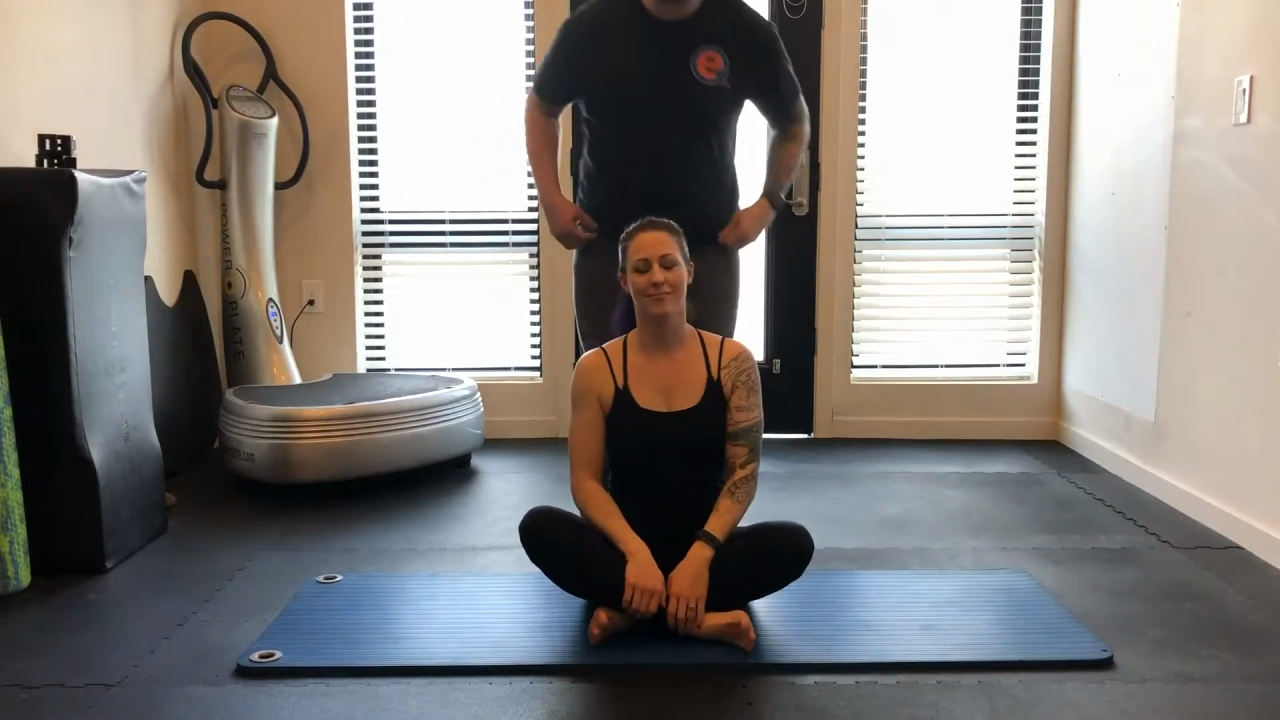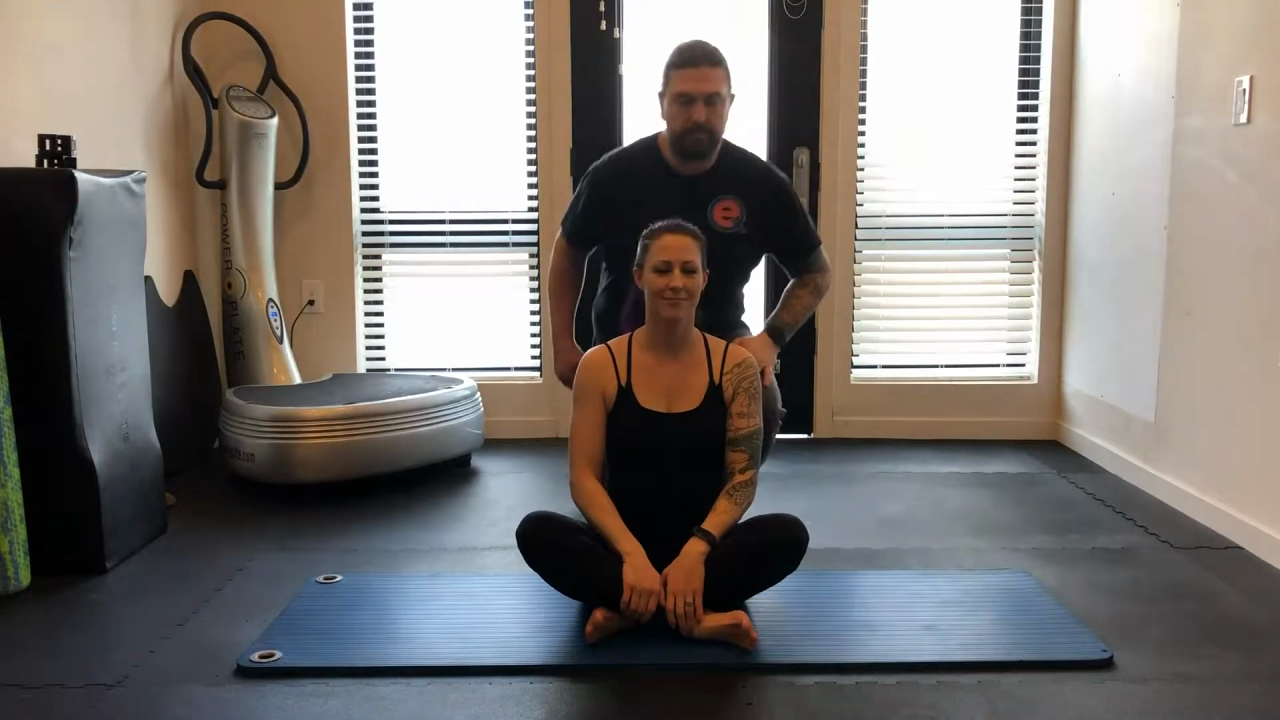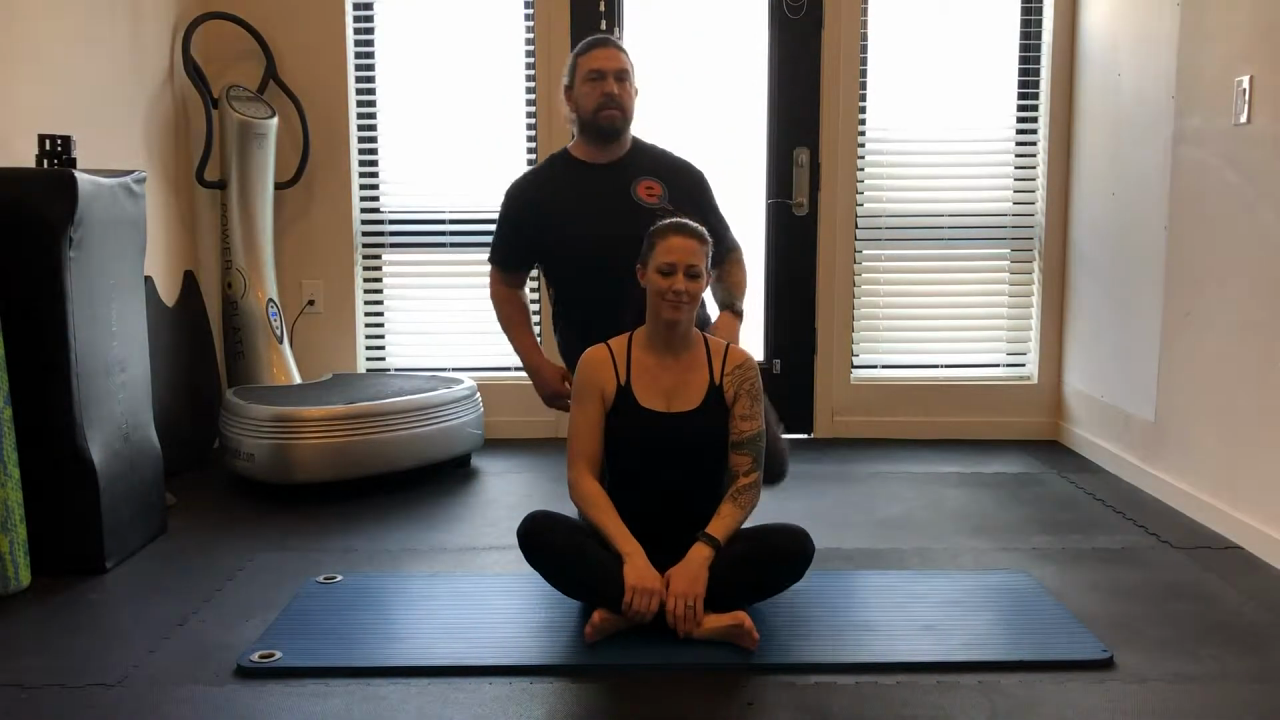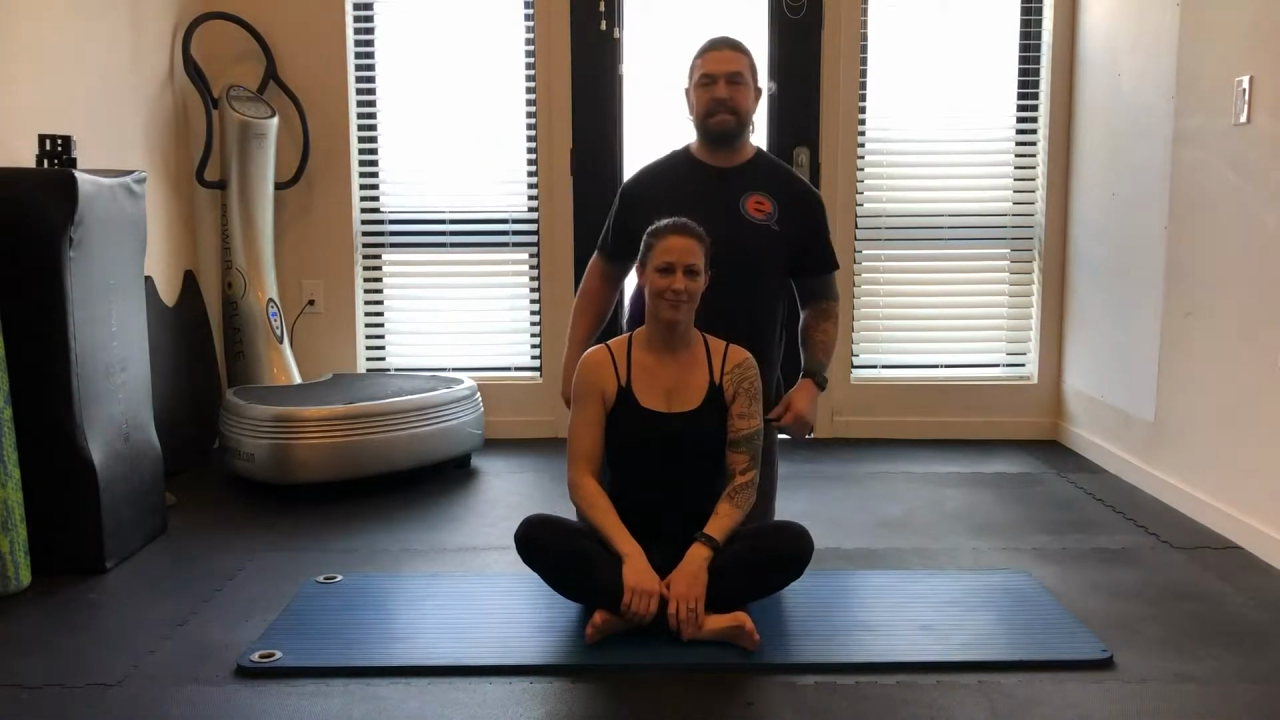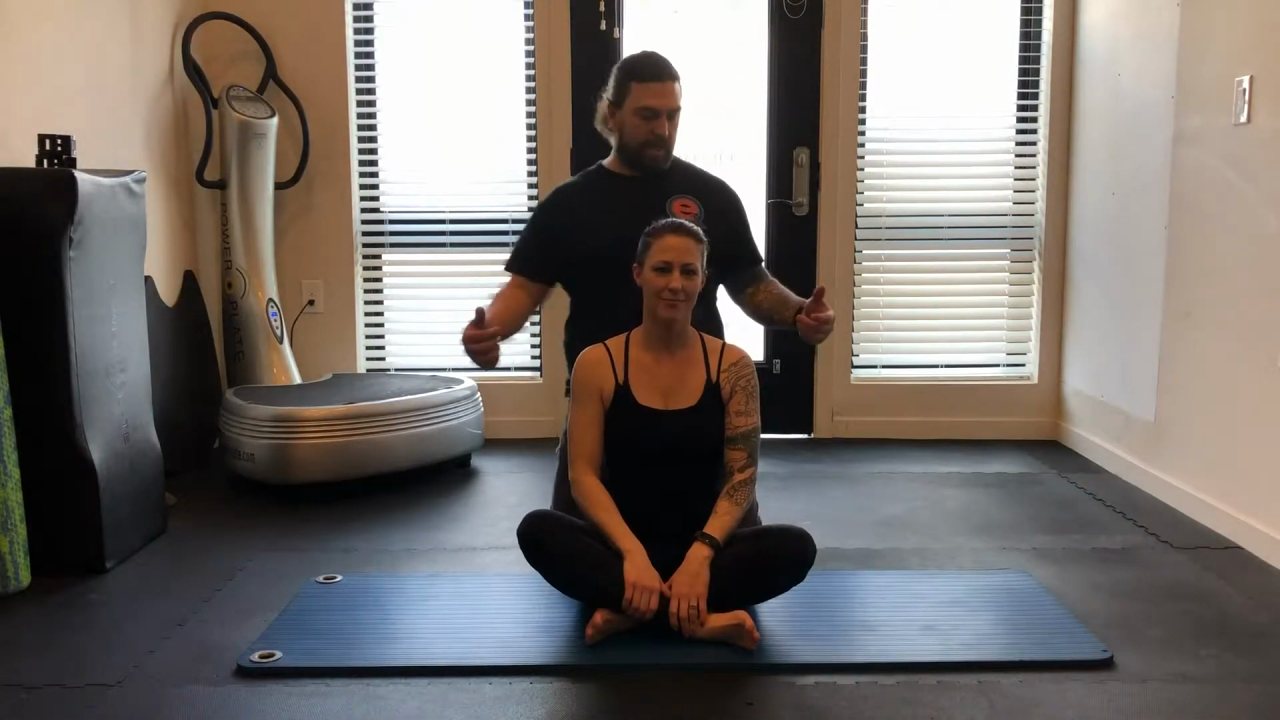
dt=0.7s
person 1, frame 1
left shoulder: (747, 32)
left elbow: (793, 122)
right elbow: (541, 109)
left wrist: (768, 202)
right wrist: (551, 196)
left hip: (707, 241)
right hip: (607, 237)
person 1, frame 2
left shoulder: (761, 185)
right shoulder: (614, 177)
left elbow: (814, 273)
right elbow: (570, 251)
left wrist: (771, 338)
right wrist: (563, 342)
left hip: (717, 340)
left knee: (761, 412)
person 1, frame 3
left shoulder: (677, 176)
right shoulder: (534, 191)
left elbow: (726, 256)
right elbow: (505, 280)
left wrist: (730, 315)
right wrist: (536, 362)
left knee: (767, 460)
person 1, frame 4
left shoulder: (791, 195)
right shoulder: (649, 186)
left elbow: (821, 301)
right elbow: (606, 271)
left wrist: (812, 382)
right wrist: (575, 359)
person 1, frame 5
left shoulder: (710, 195)
right shoulder: (568, 206)
left elbow: (750, 284)
right elbow: (523, 291)
left wrist: (795, 311)
right wrist: (489, 326)
person 2, frame 1
left shoulder: (733, 361)
right shoulder: (597, 368)
left elbow: (744, 473)
right elbow: (585, 482)
left wrist: (700, 555)
right wrist: (637, 554)
left hip: (706, 548)
right hip: (627, 548)
left knee: (794, 543)
right knee: (539, 526)
left ankle: (633, 609)
right ankle: (701, 618)
person 2, frame 2
left shoulder: (736, 365)
right shoulder: (600, 365)
left elbow: (743, 477)
right elbow: (583, 478)
left wrist: (696, 550)
right wrist: (633, 555)
left hip: (705, 549)
right hip: (623, 547)
left knee: (789, 534)
right knee: (536, 531)
left ankle: (628, 609)
right ankle: (698, 617)
person 2, frame 3
left shoulder: (737, 368)
right shoulder: (599, 364)
left elbow: (747, 481)
right elbow: (582, 477)
left wrist: (701, 554)
right wrist: (633, 556)
left hip: (704, 550)
right hip: (623, 550)
left knee: (794, 546)
right knee: (537, 531)
left ankle: (630, 610)
right ankle: (701, 618)
person 2, frame 4
left shoulder: (736, 366)
right shoulder: (600, 365)
left elbow: (744, 479)
right elbow: (582, 478)
left wrist: (699, 555)
right wrist: (632, 556)
left hip: (706, 547)
right hip: (625, 547)
left knee: (793, 542)
right knee: (535, 535)
left ankle: (629, 610)
right ankle: (702, 620)
person 2, frame 5
left shoulder: (733, 366)
right shoulder: (597, 364)
left elbow: (742, 477)
right elbow: (583, 476)
left wrist: (700, 555)
right wrist: (633, 553)
left hip: (704, 549)
right hip: (623, 549)
left knee: (795, 547)
right knee: (537, 530)
left ankle: (630, 610)
right ankle: (703, 619)
